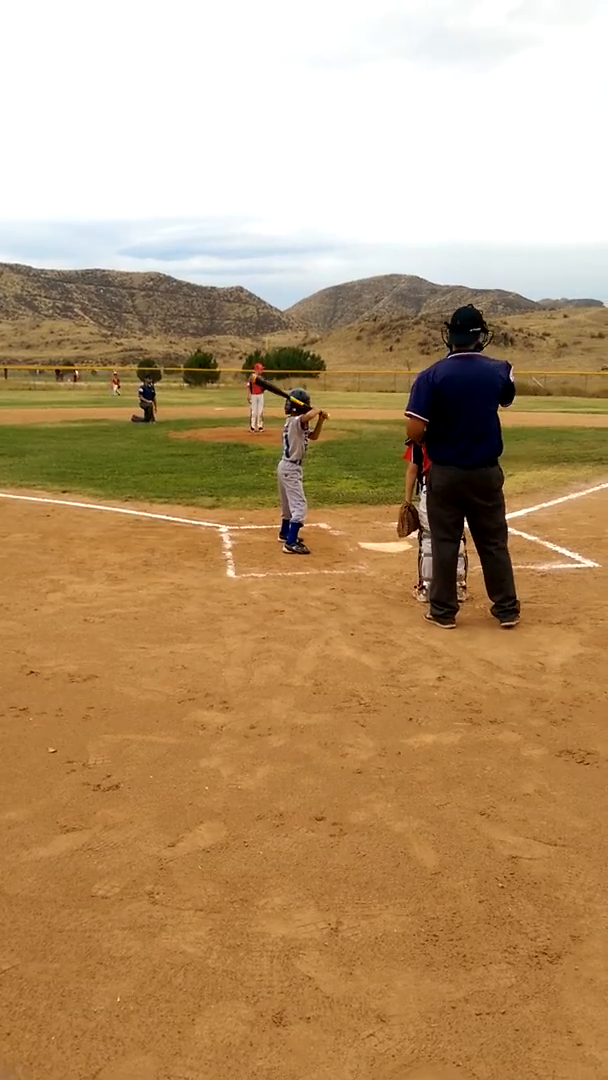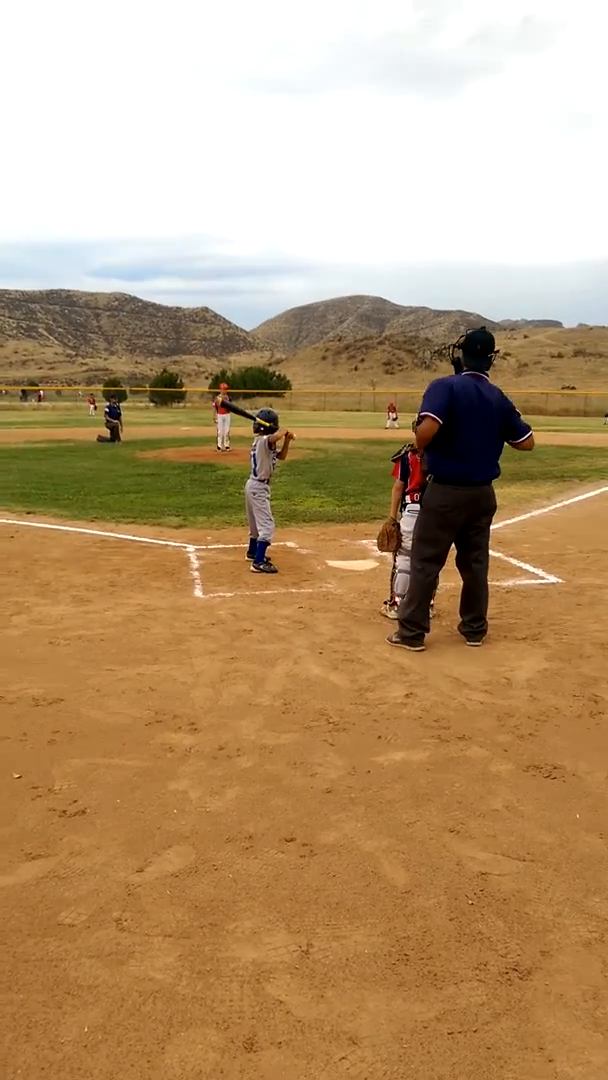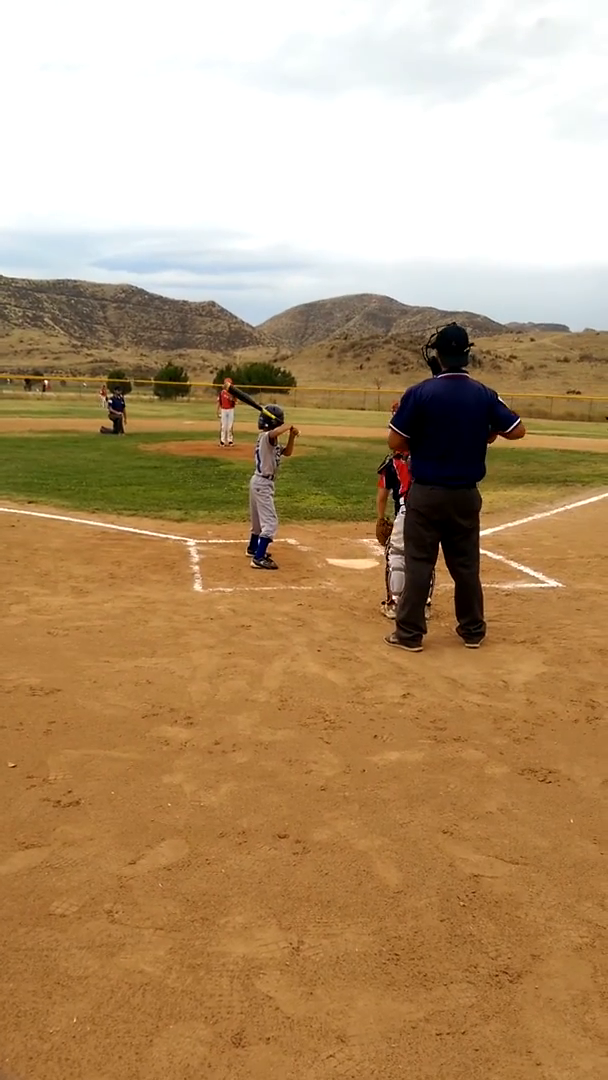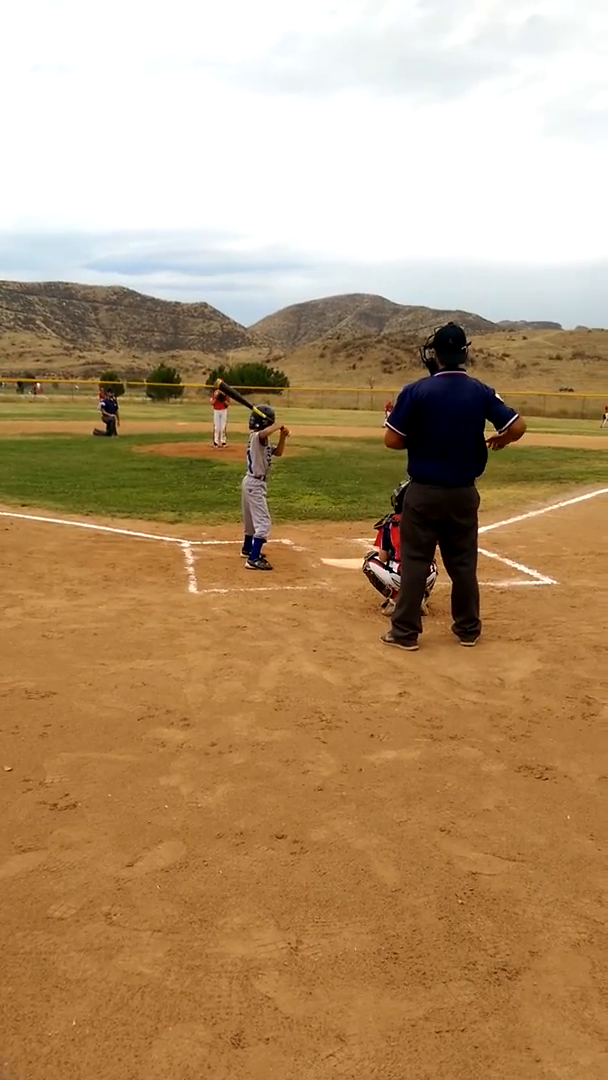
dt=1s
person 1, frame 1
left shoulder: (432, 376)
right shoulder: (498, 371)
left elbow: (415, 430)
left wrist: (429, 438)
left hip: (446, 474)
right hip: (486, 472)
left knee: (445, 543)
right knee: (494, 541)
left ankle: (443, 610)
right ankle: (507, 609)
person 1, frame 2
left shoulder: (445, 386)
right shoulder: (499, 398)
left elbow: (427, 430)
right elbow: (526, 442)
left wrist: (419, 448)
left hip: (446, 491)
right hip: (482, 492)
left knee: (425, 561)
right knee: (475, 562)
left ankle: (411, 632)
right ankle: (474, 628)
person 1, frame 3
left shoulder: (420, 393)
right shoulder: (484, 395)
left elbow: (396, 442)
right elbow: (516, 431)
right wrist: (489, 431)
left hip: (426, 494)
right hip: (466, 494)
left knee: (418, 564)
right knee: (466, 564)
left ankle: (409, 633)
right ankle: (472, 630)
person 1, frame 4
left shoulder: (416, 391)
right shoulder: (481, 392)
left elbow: (392, 440)
right elbow: (517, 427)
right wrist: (498, 441)
left hip: (424, 492)
right hip: (463, 492)
left knee: (415, 562)
right knee: (463, 563)
left ankle: (405, 632)
right ankle: (468, 629)
